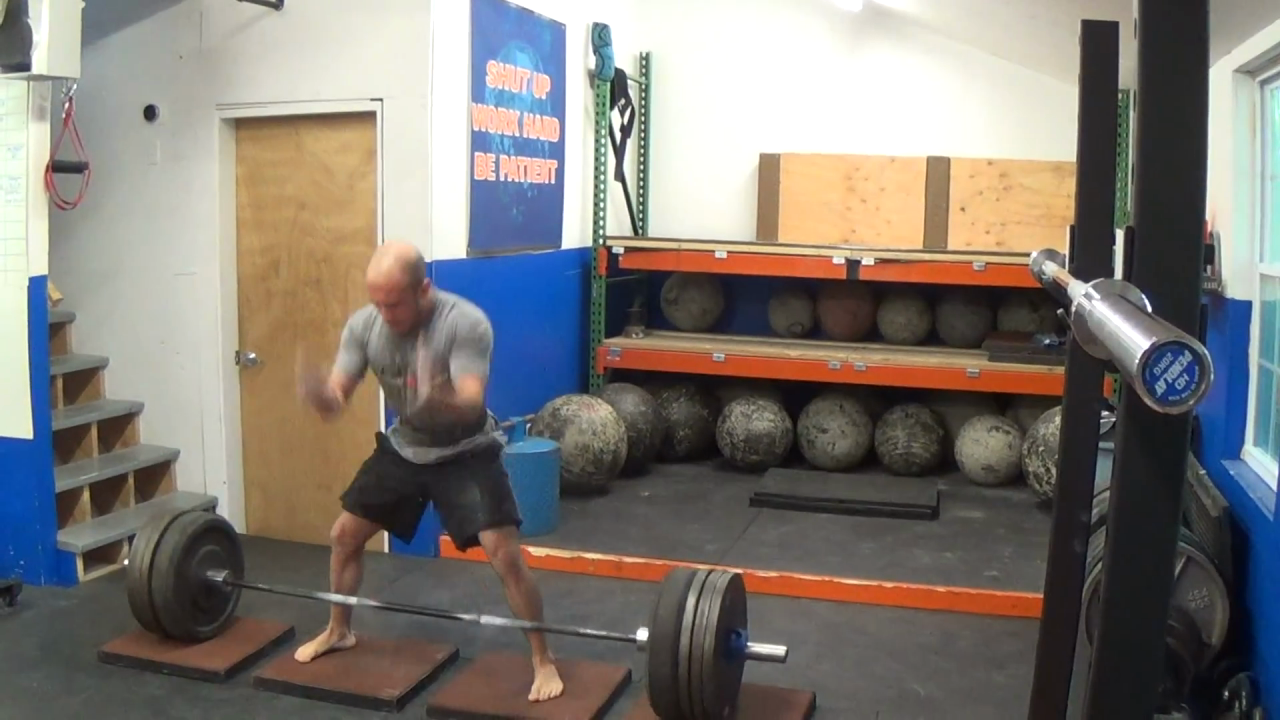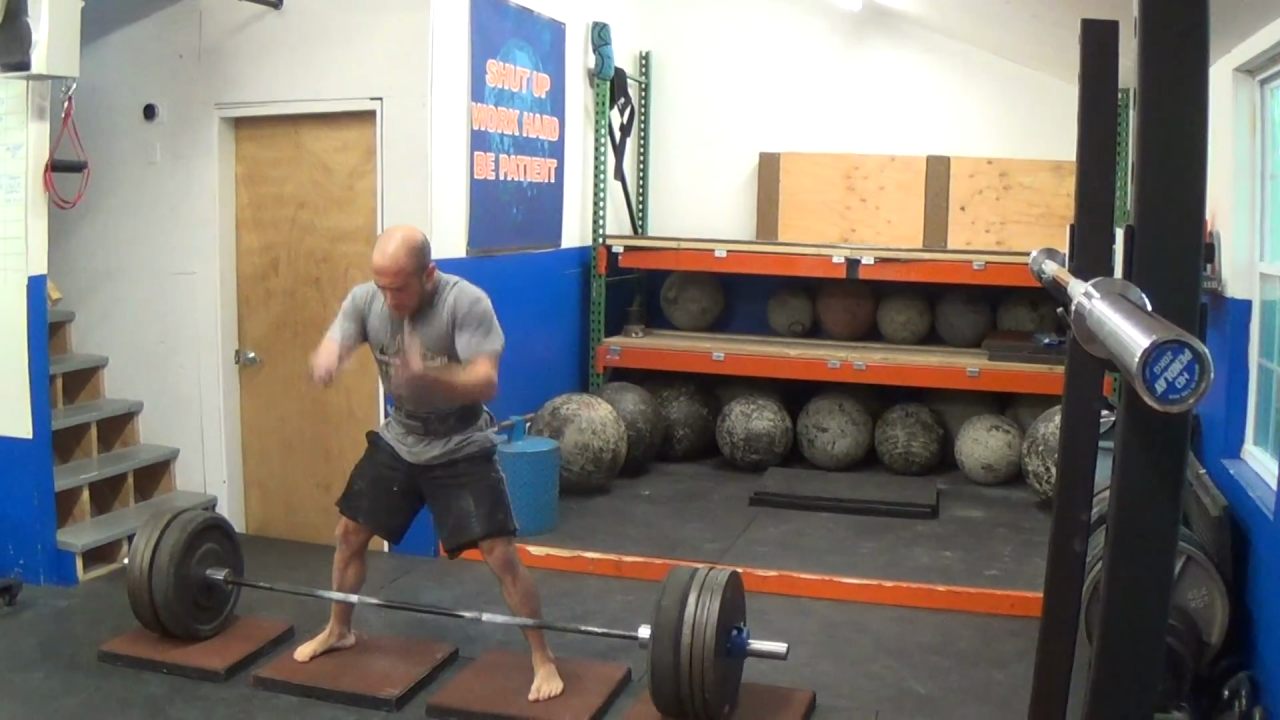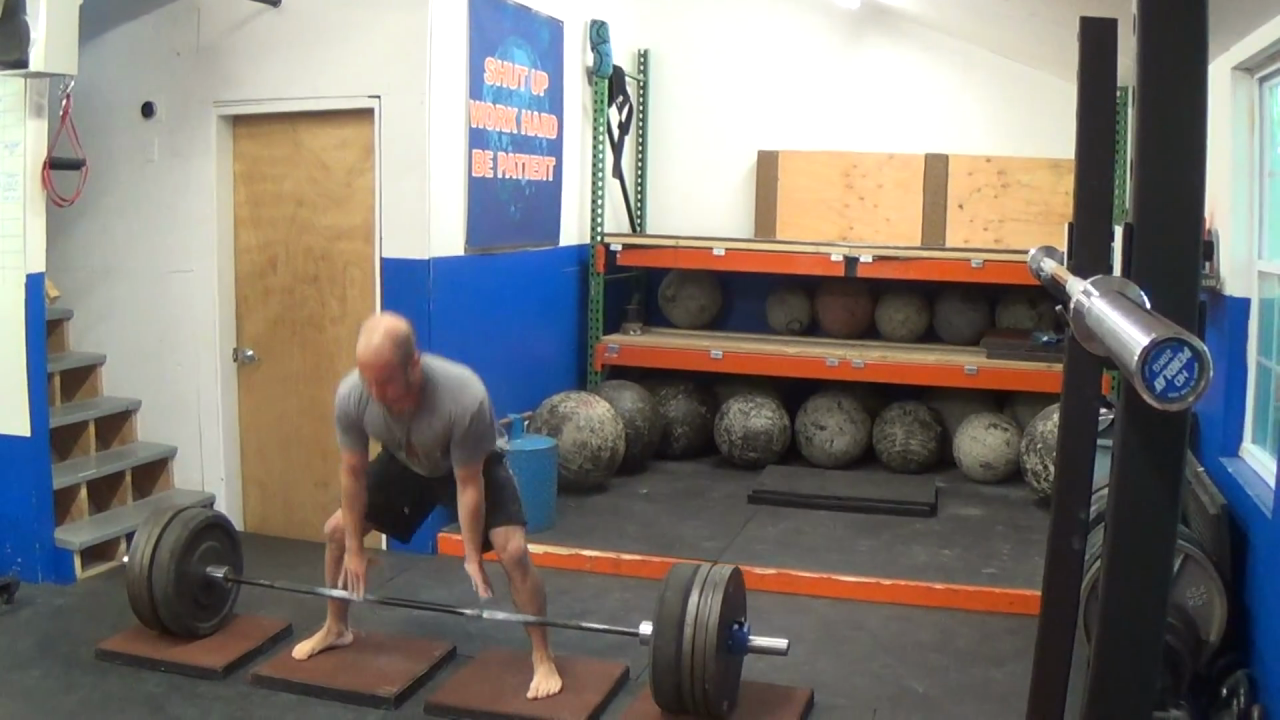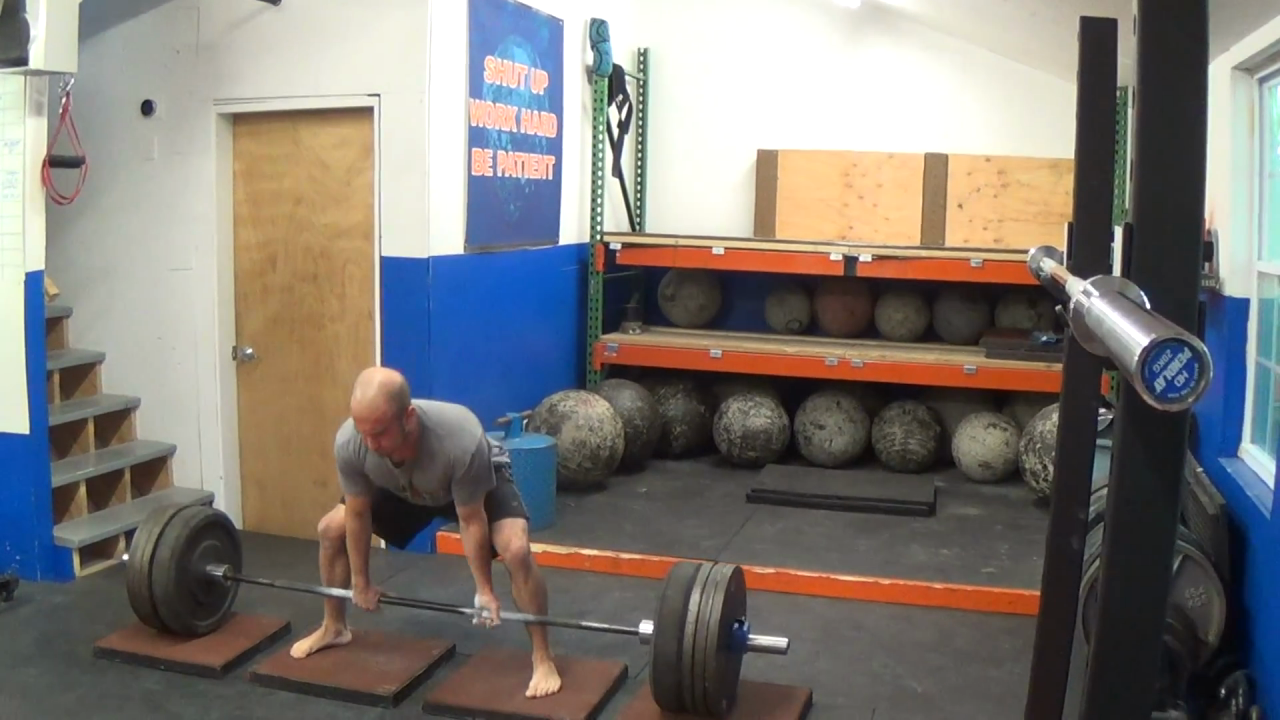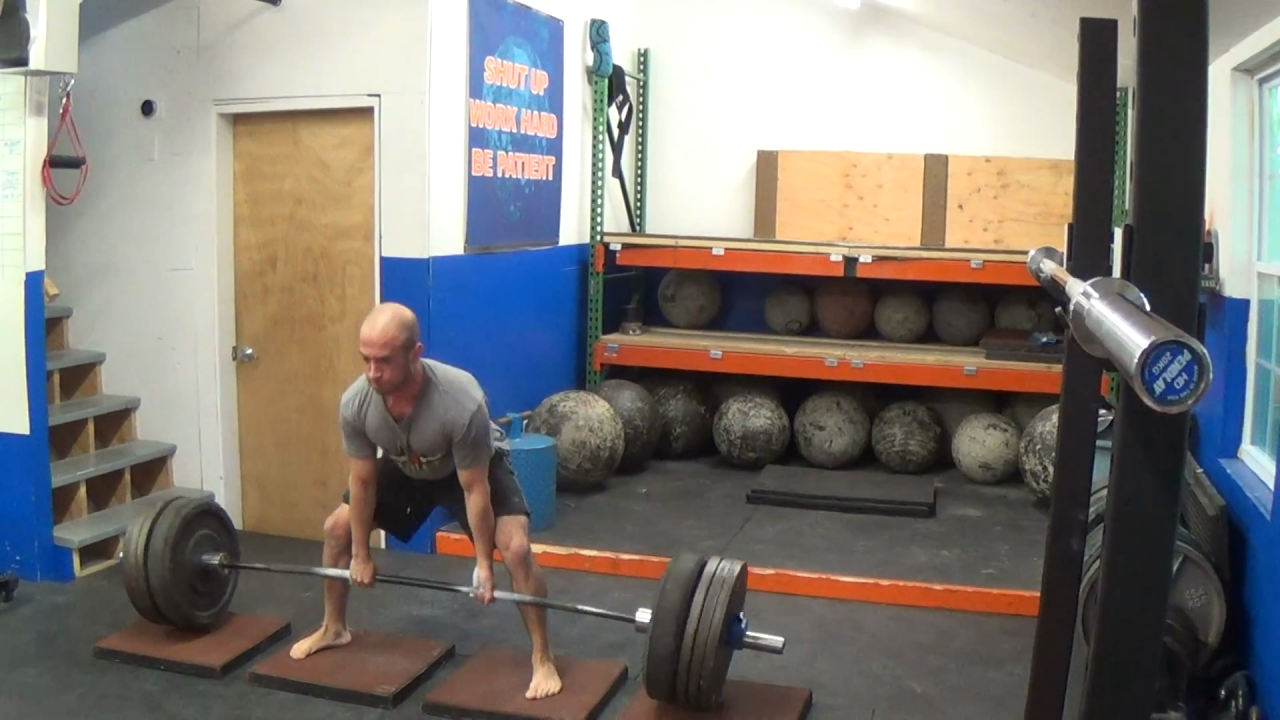
dt=0.2s
person 1, frame 1
left shoulder: (465, 323)
right shoulder: (363, 323)
left elbow: (471, 400)
right elbow: (336, 394)
left wrist: (434, 396)
right wrist: (320, 392)
left hip: (468, 450)
right hip: (402, 449)
left knee: (505, 554)
right knee: (344, 536)
left ankle: (543, 662)
right ankle: (338, 631)
person 1, frame 2
left shoulder: (466, 302)
right shoulder: (364, 300)
left elbow: (485, 381)
right elbow: (326, 353)
left wrist: (430, 374)
right wrist: (327, 357)
left hip: (462, 448)
right hip: (396, 441)
left knee: (501, 557)
right knee: (348, 536)
left ankle: (543, 661)
right ankle: (338, 631)
person 1, frame 3
left shoulder: (464, 399)
right shoulder: (351, 395)
left elbow: (471, 485)
right elbow: (353, 472)
left wrist: (472, 558)
right wrist: (353, 548)
left hip: (476, 470)
right hip: (403, 467)
left knee: (513, 550)
right knee: (336, 534)
left ankle: (543, 659)
right ankle: (336, 628)
person 1, frame 4
left shoulder: (462, 440)
right shoulder: (349, 443)
left elbow: (471, 521)
right elbow: (358, 514)
left wrist: (484, 589)
right wrist: (361, 582)
left hip: (480, 480)
left knee: (516, 550)
right knee: (331, 530)
left ankle: (542, 659)
right ankle: (333, 628)
person 1, frame 5
left shoulder: (463, 402)
right shoulder: (355, 404)
left elbow: (474, 488)
right elbow: (362, 480)
left wrist: (483, 563)
right wrist: (361, 555)
left hip: (478, 465)
right hip: (404, 468)
left knee: (516, 548)
right knee: (337, 529)
left ankle: (542, 658)
right ankle: (334, 628)
